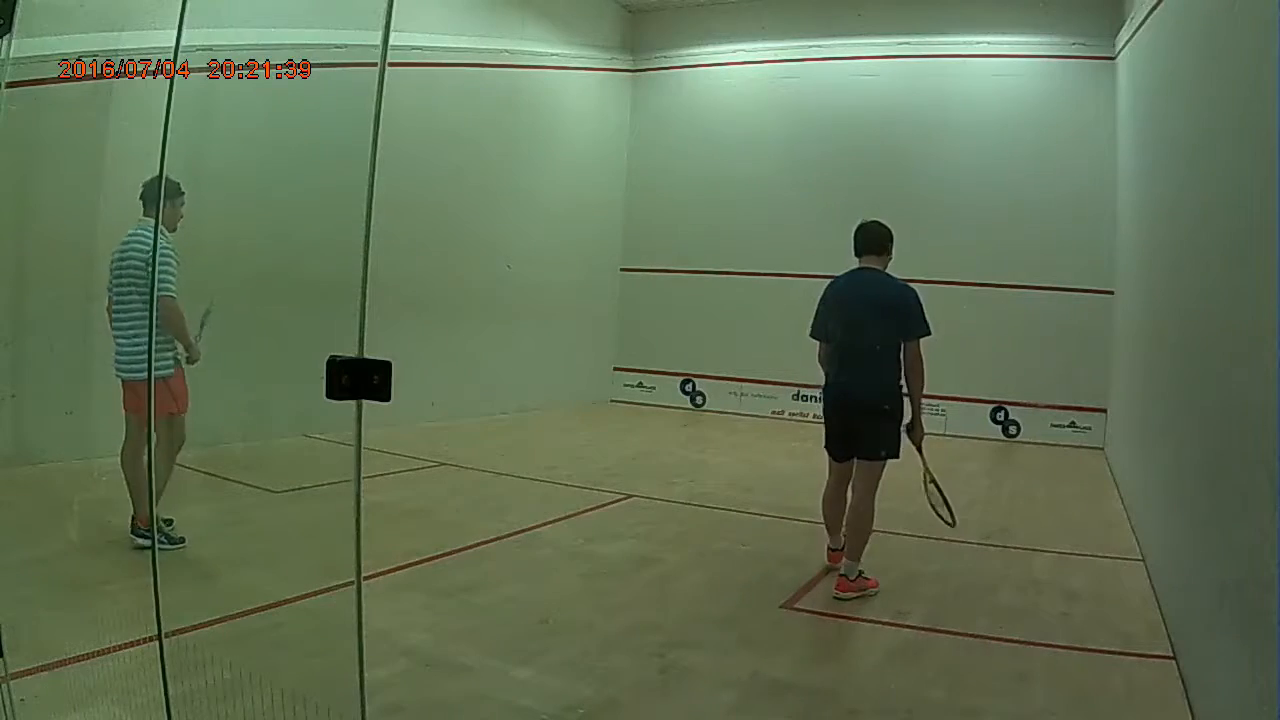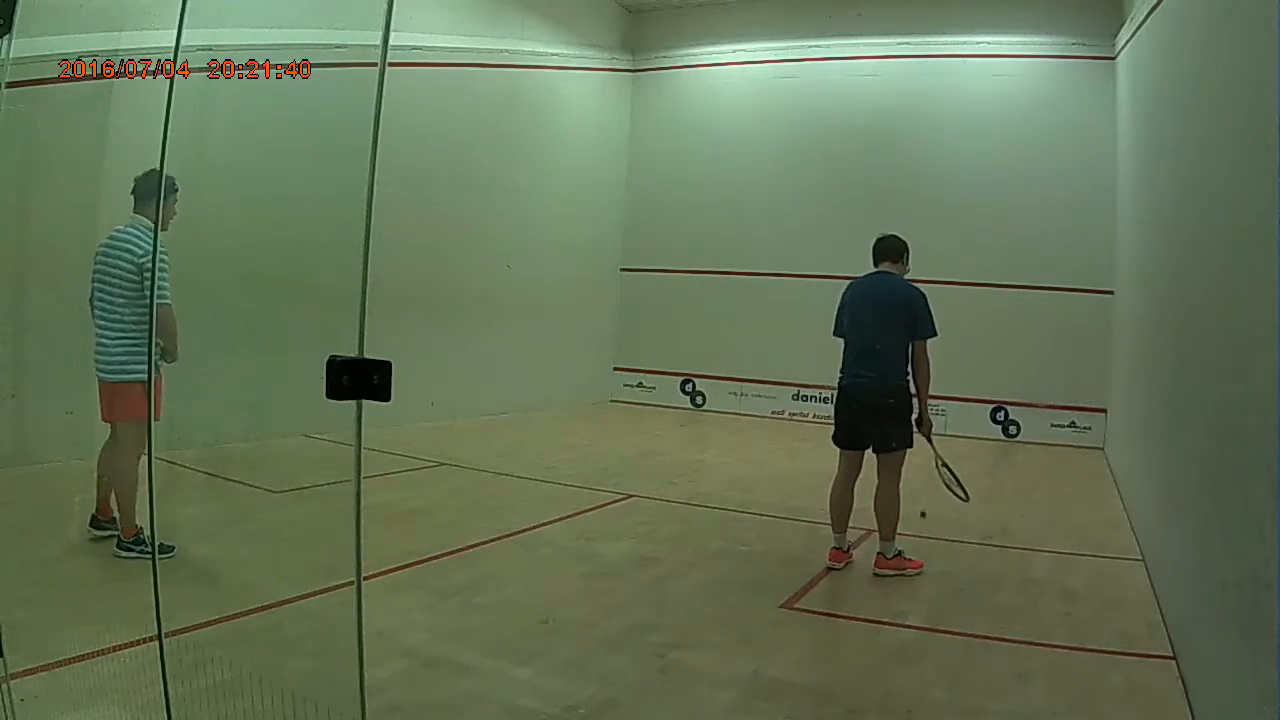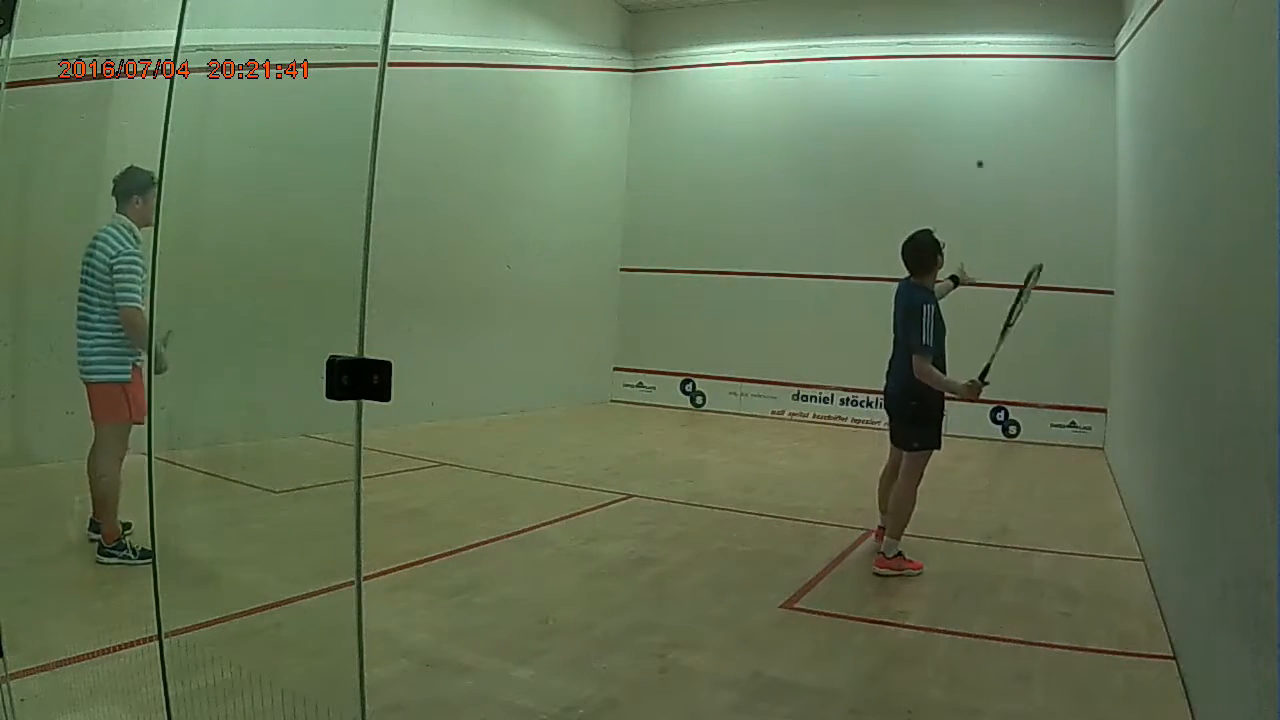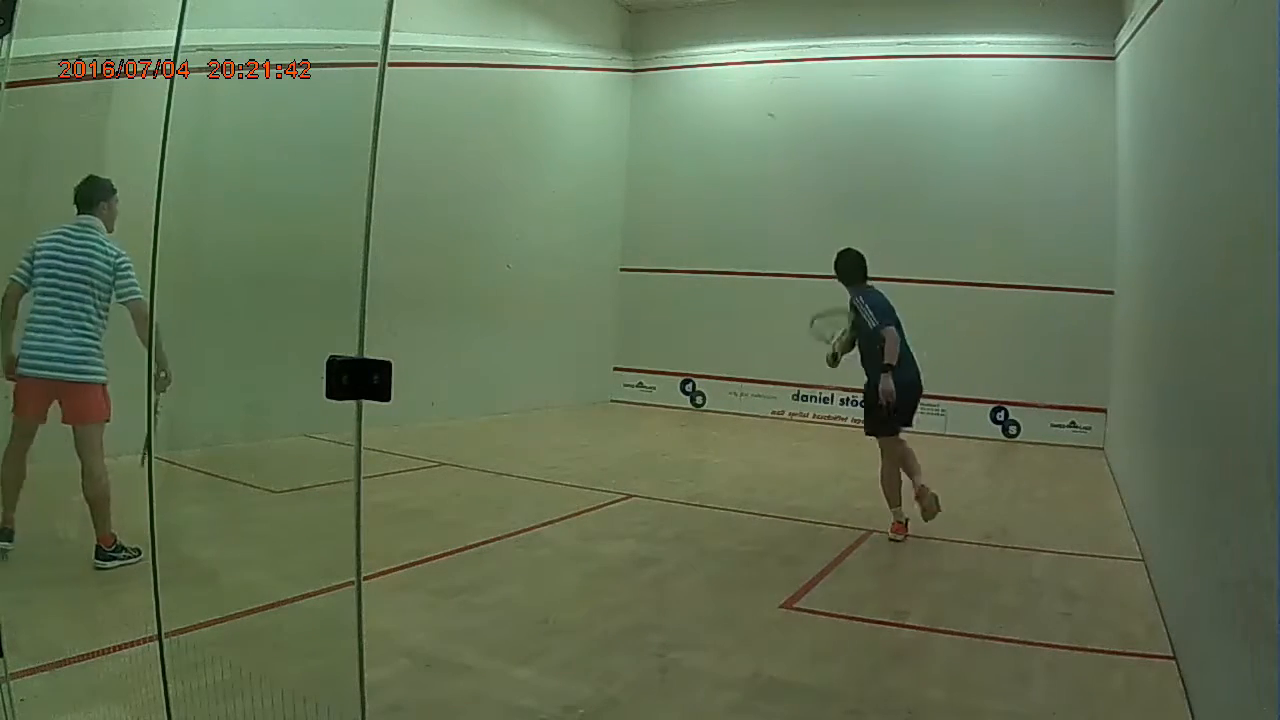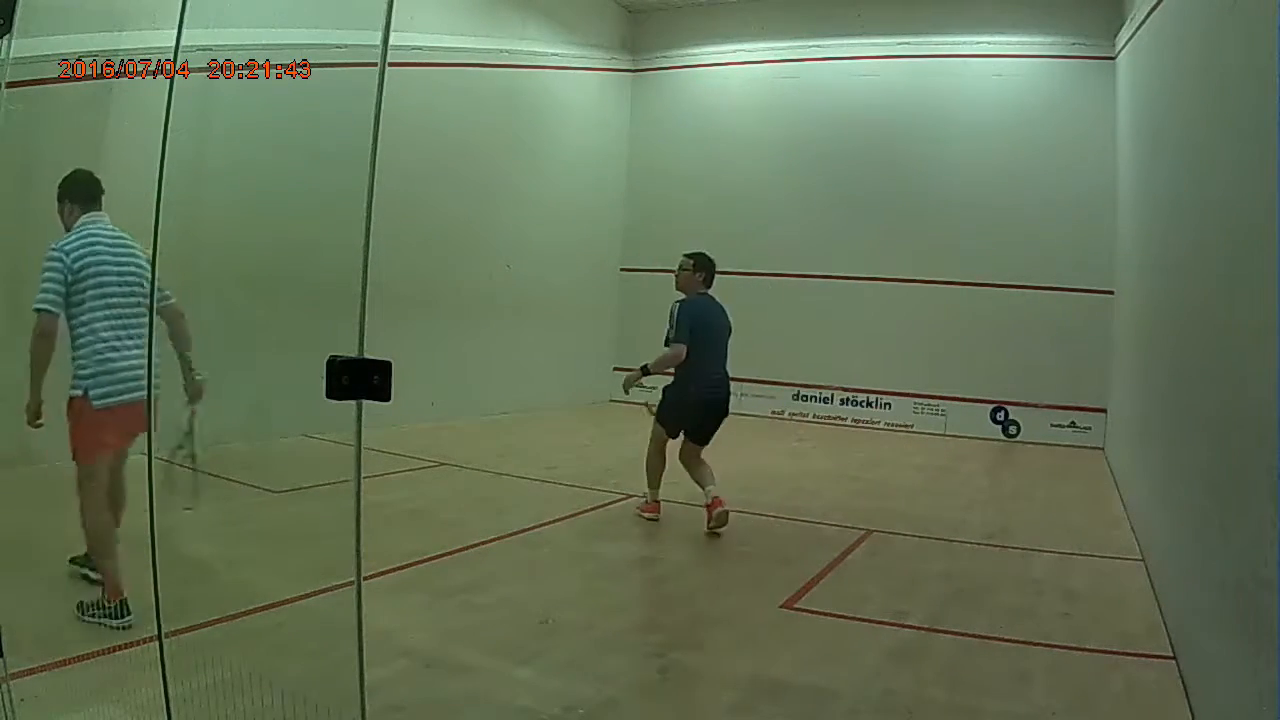
dt=1s
person 1, frame 1
left shoulder: (125, 245)
right shoulder: (159, 246)
left elbow: (112, 306)
right elbow: (166, 306)
right wrist: (190, 345)
left hip: (128, 360)
right hip: (158, 362)
left knee: (136, 439)
right knee: (170, 439)
left ankle: (143, 516)
right ankle: (146, 523)
person 1, frame 2
left shoulder: (108, 242)
right shoulder: (150, 248)
left elbow: (95, 300)
right elbow: (161, 311)
right wrist: (171, 348)
left hip: (107, 360)
right hip: (135, 363)
left knee: (117, 441)
right knee: (131, 448)
left ankle: (103, 516)
right ankle: (129, 536)
person 1, frame 3
left shoulder: (101, 237)
right shoulder: (127, 252)
right elbow: (131, 316)
right wrist: (155, 355)
left hip: (94, 358)
right hip: (115, 363)
left knee: (103, 444)
right knee: (113, 450)
left ankle: (101, 519)
right ankle: (110, 541)
person 1, frame 4
left shoulder: (42, 243)
right shoulder: (113, 255)
right elbow: (142, 315)
right wrist: (161, 364)
left hip: (33, 362)
right hip: (82, 367)
right knee: (92, 457)
right ankle: (107, 545)
person 1, frame 5
left shoulder: (64, 249)
right shoulder: (134, 248)
left elbow: (45, 329)
right elbow: (174, 315)
left wrist: (35, 394)
right wrist: (190, 370)
left hip: (100, 382)
right hip: (142, 381)
left knee: (91, 488)
right knee: (110, 474)
left ankle: (114, 599)
right ankle: (101, 560)
person 2, frame 1
left shoulder: (834, 289)
right shoulder: (901, 294)
left elbow: (824, 351)
right elbow: (912, 360)
right wrist: (917, 412)
left hip: (838, 397)
right hip: (879, 400)
left knee: (837, 479)
right knee: (864, 488)
left ankle: (835, 549)
right ankle: (849, 575)
person 2, frame 2
left shoulder: (852, 290)
right shoulder: (912, 296)
right elbow: (919, 358)
right wrist: (924, 409)
left hip: (850, 391)
right hip: (889, 395)
left knee: (846, 472)
right knee: (888, 478)
left ankle: (839, 548)
right ankle: (887, 555)
person 2, frame 3
left shoulder: (908, 287)
right shoulder: (924, 307)
right elbow: (922, 367)
left wrist: (955, 281)
right wrist: (957, 390)
left hip: (898, 392)
right hip: (918, 398)
left knee: (895, 463)
right knee: (910, 475)
left ankle: (884, 527)
right ankle: (889, 553)
person 2, frame 4
left shoulder: (860, 300)
right shoulder: (867, 297)
left elbow: (890, 335)
right elbow: (852, 335)
left wrist: (886, 373)
right wrist: (837, 351)
left hip: (889, 385)
right hip: (907, 383)
left knee: (889, 452)
right knee: (894, 444)
left ankle: (899, 523)
right ankle: (921, 488)
person 2, frame 5
left shoulder: (684, 307)
right shoulder: (722, 314)
left elbow: (678, 353)
left wrist: (642, 371)
left hip: (686, 392)
right hip: (717, 395)
left knee: (658, 441)
right knee: (692, 456)
left ankle: (652, 501)
right ankle: (714, 499)
